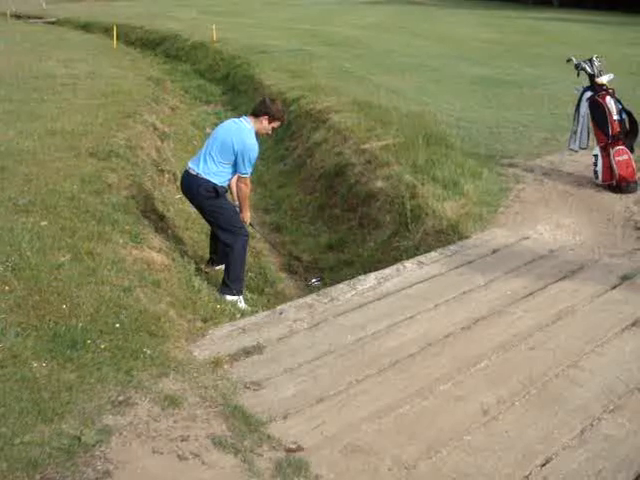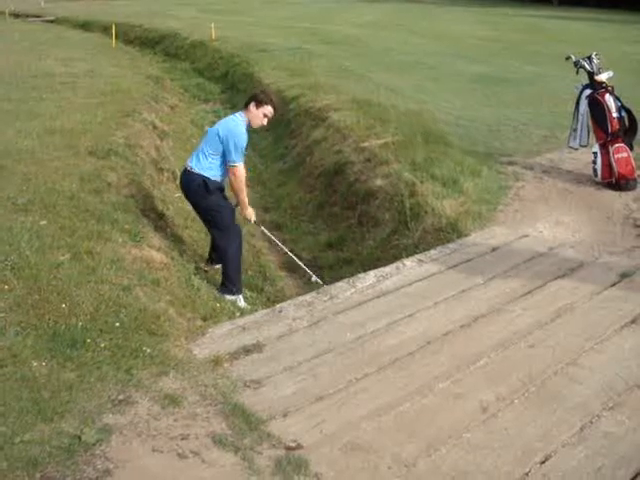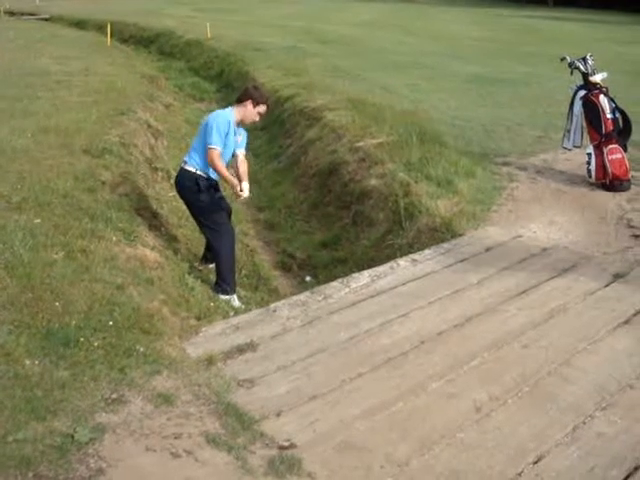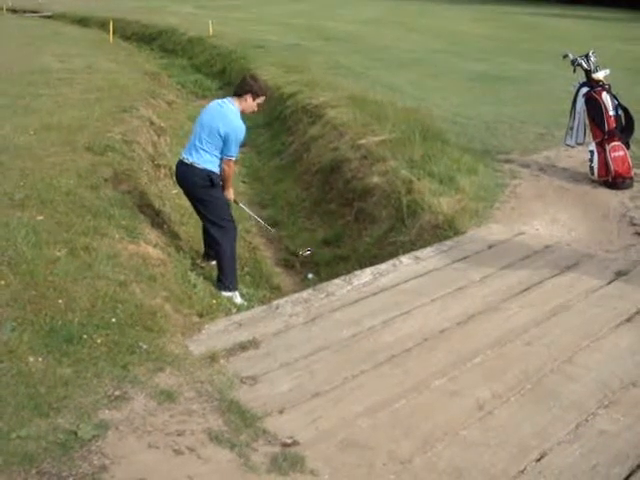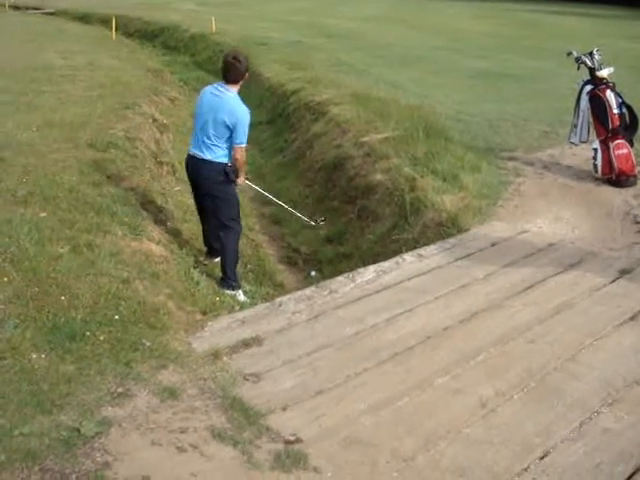
dt=0.5s
person 1, frame 1
left shoulder: (232, 123)
right shoulder: (249, 144)
right elbow: (243, 182)
left wrist: (236, 204)
right wrist: (245, 211)
left hip: (190, 179)
right hip: (204, 188)
left knee: (224, 217)
right knee: (239, 235)
left ankle: (217, 259)
right ankle: (232, 291)
person 1, frame 2
left shoulder: (235, 123)
right shoulder: (237, 131)
left elbow: (239, 169)
right elbow: (234, 174)
left wrist: (244, 201)
right wrist: (245, 207)
left hip: (194, 177)
right hip: (200, 183)
left knee: (226, 214)
right knee: (231, 233)
left ankle: (216, 259)
right ankle: (231, 290)
person 1, frame 3
left shoulder: (240, 130)
right shoulder: (221, 120)
left elbow: (240, 160)
right elbow: (213, 159)
left wrist: (244, 184)
right wrist: (234, 185)
left hip: (203, 180)
right hip: (193, 181)
left knee: (223, 214)
right knee: (224, 231)
left ankle: (209, 258)
right ankle: (225, 289)
person 1, frame 4
left shoulder: (215, 105)
right shoulder: (236, 125)
right elbow: (227, 165)
left wrist: (221, 187)
right wrist: (228, 189)
left hip: (184, 168)
right hip: (200, 176)
left knee: (212, 214)
right knee: (226, 228)
left ankle: (211, 254)
right ankle: (228, 285)
person 1, frame 5
left shoulder: (206, 92)
right shoulder: (240, 110)
right elbow: (238, 153)
right wrist: (240, 175)
left hip: (193, 161)
right hip: (215, 170)
left knee: (207, 211)
right knee: (230, 225)
left ankle: (213, 251)
right ankle: (230, 282)
